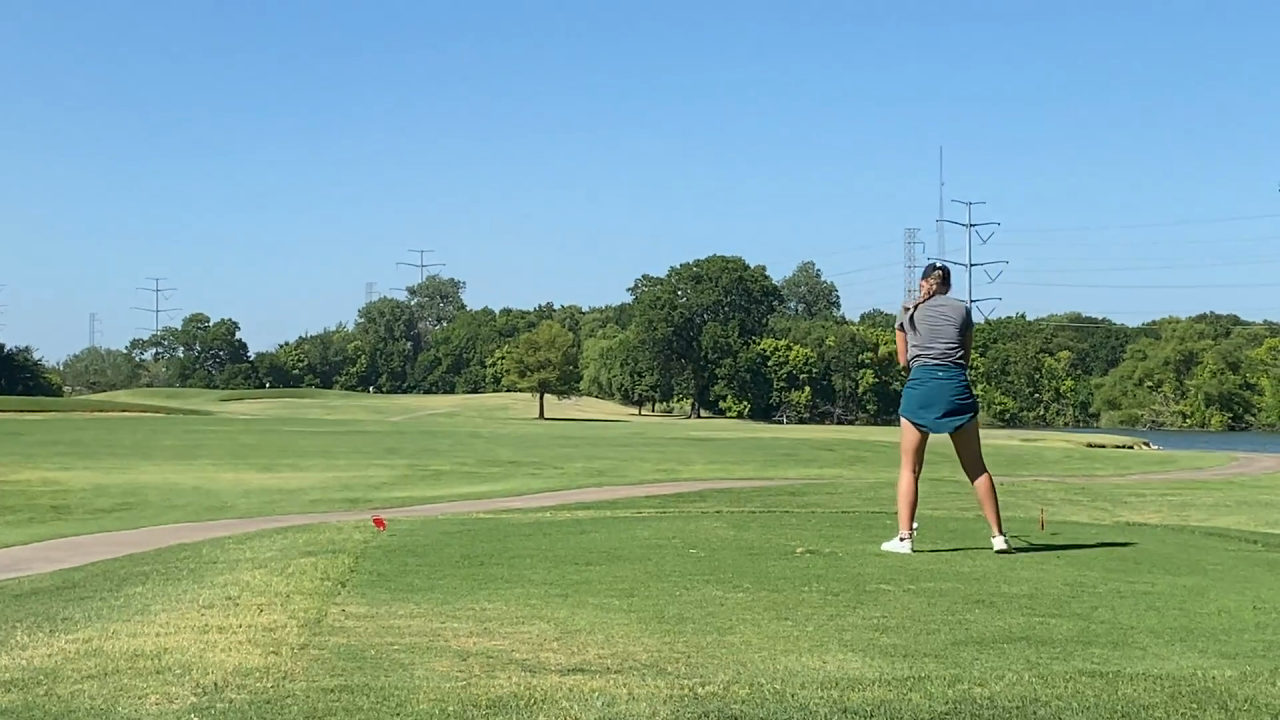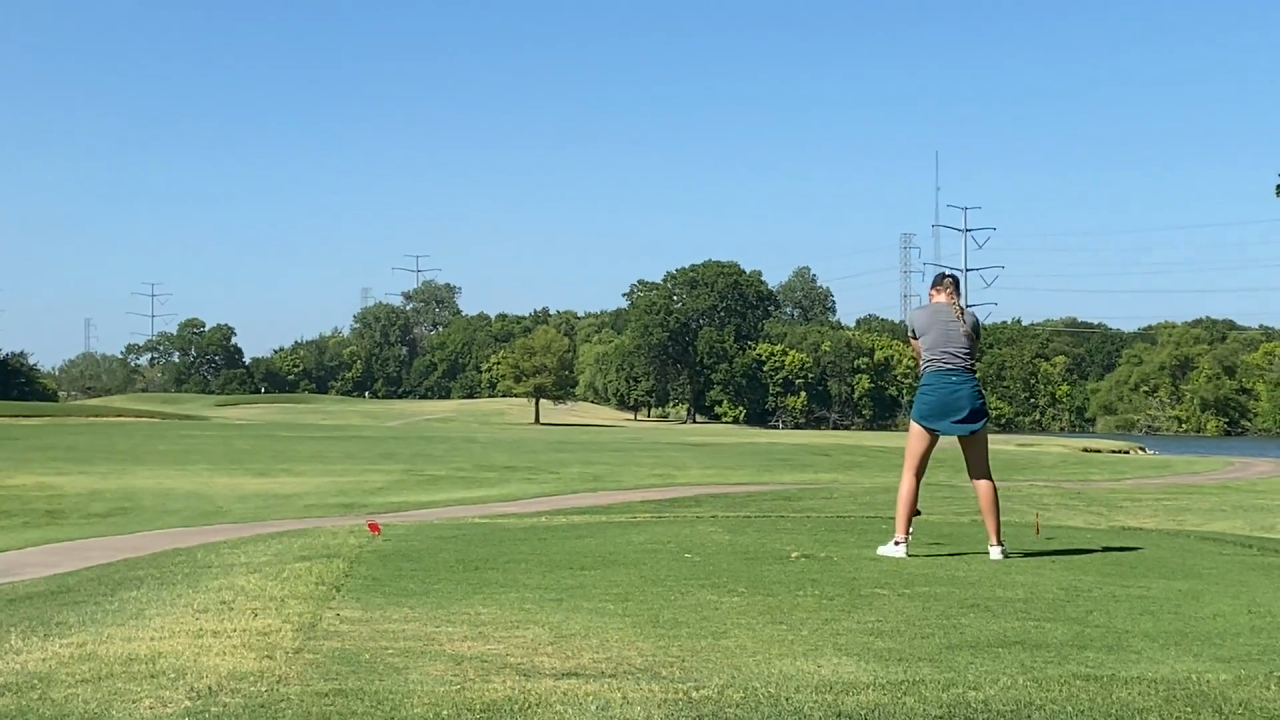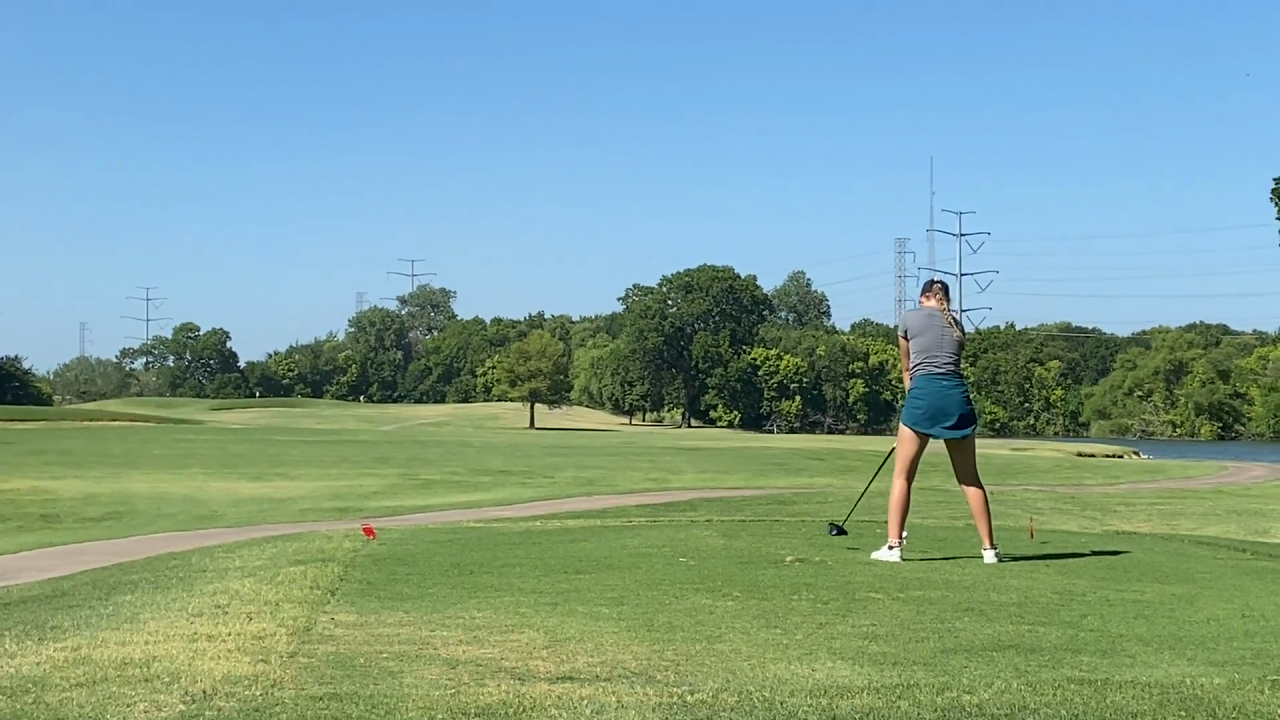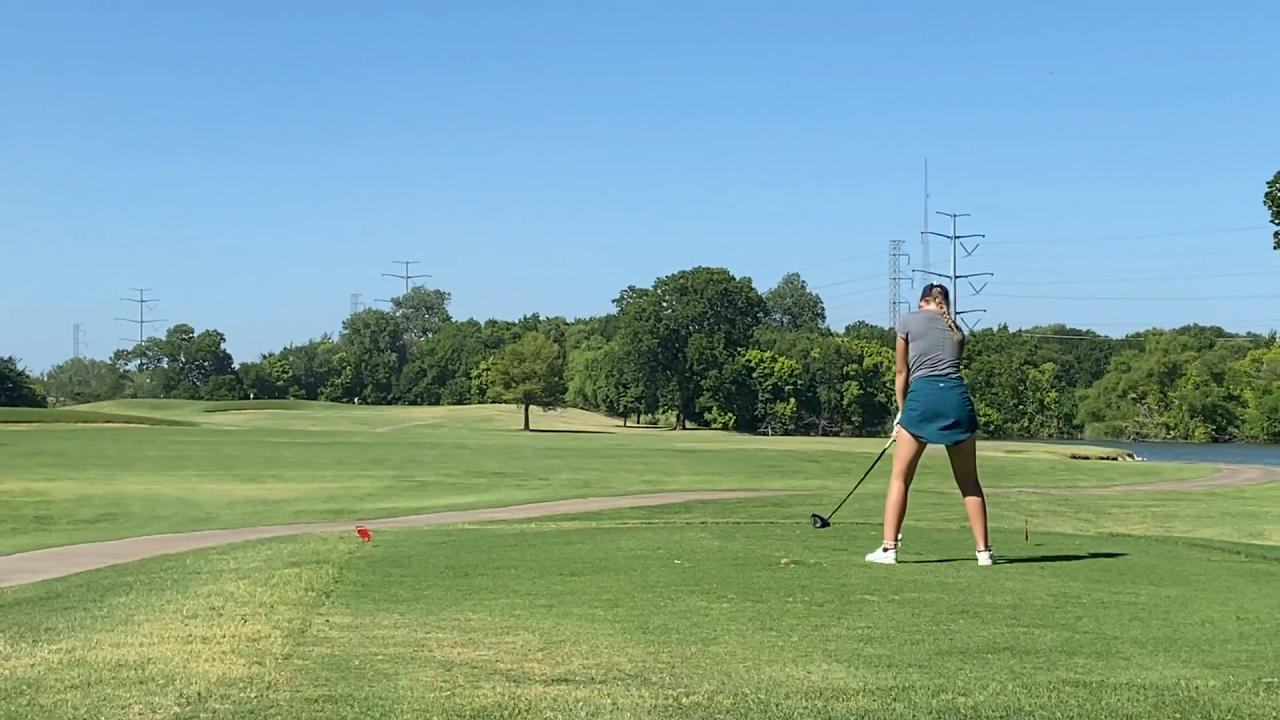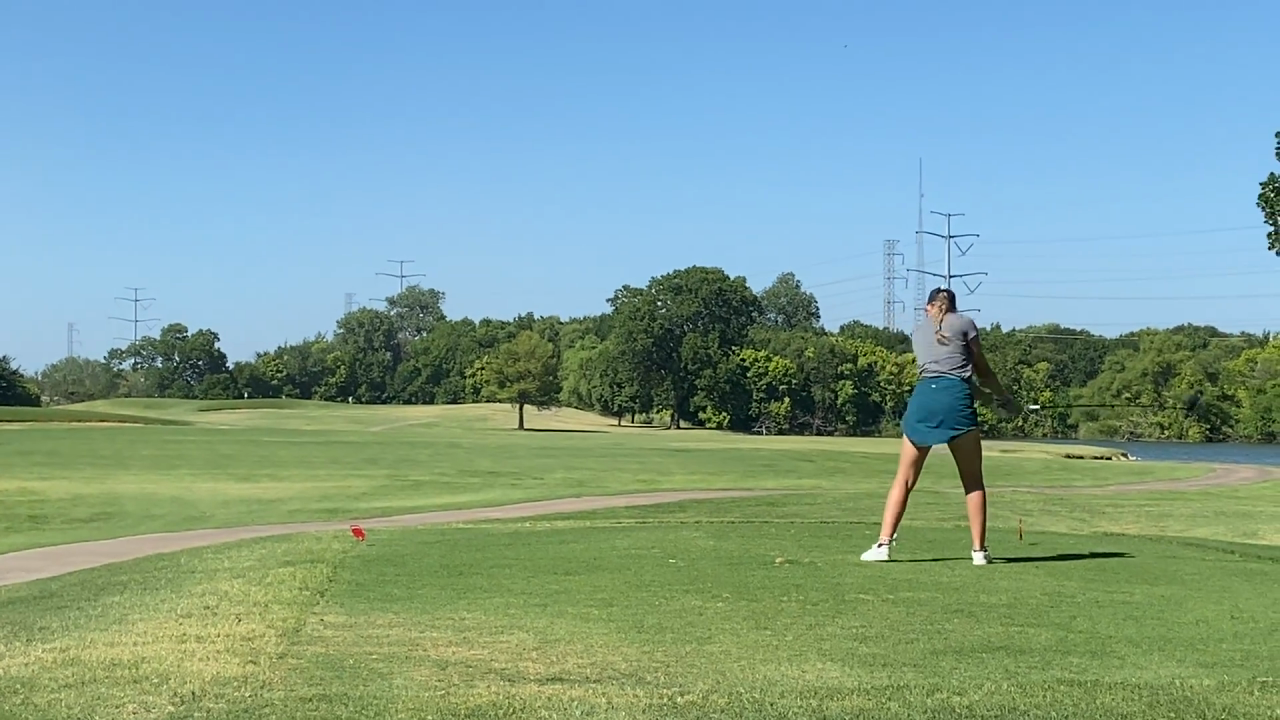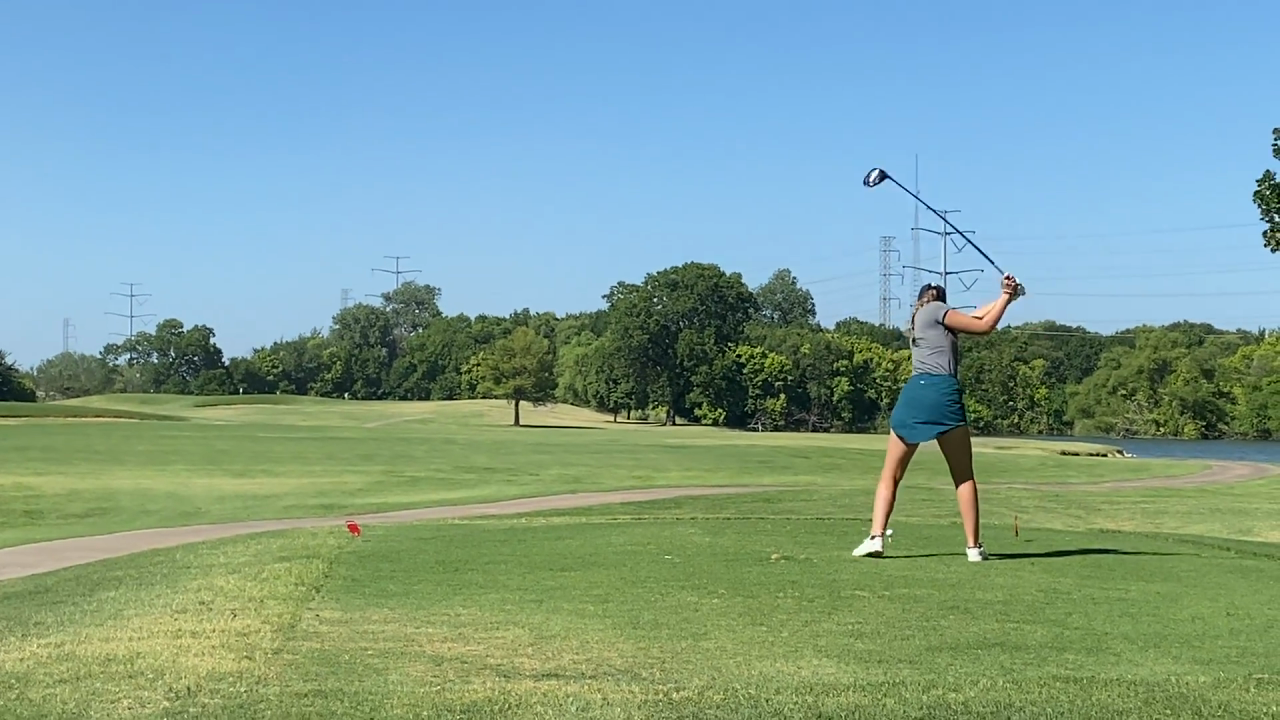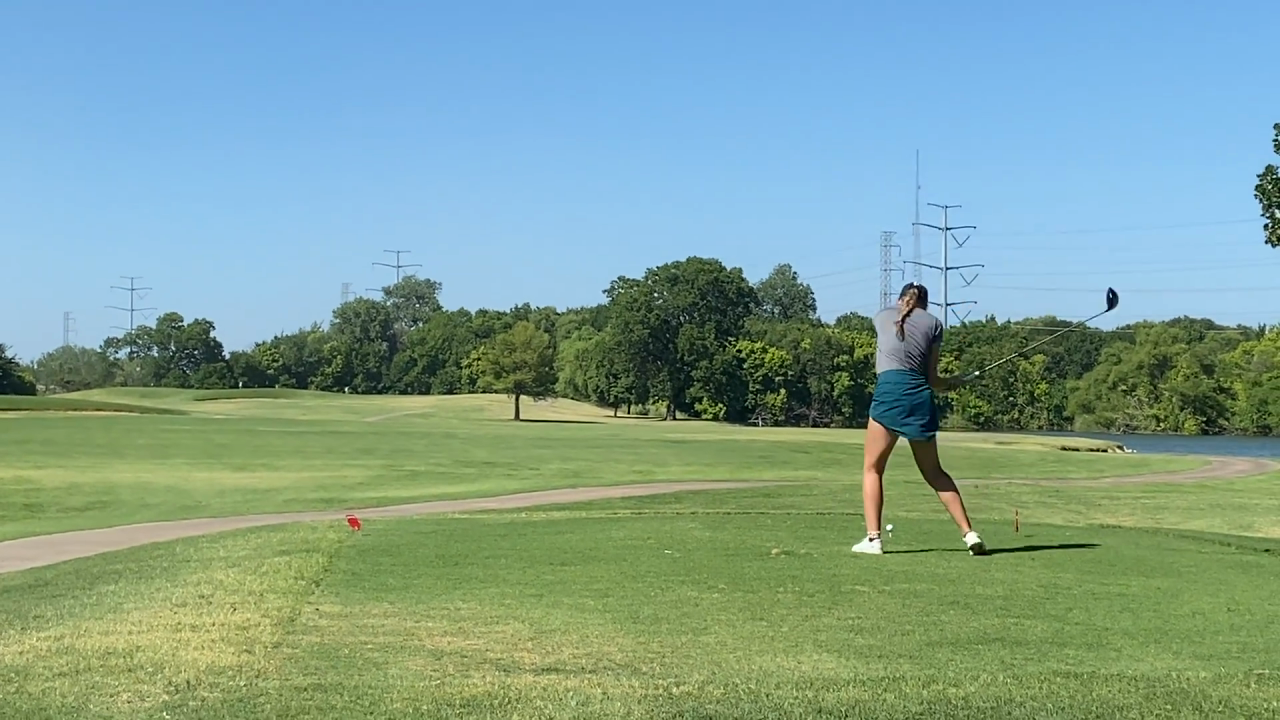
dt=0.3s
person 1, frame 1
left shoulder: (907, 311)
right shoulder: (962, 310)
right elbow: (966, 353)
left hip: (920, 387)
right hip: (957, 387)
left knee: (909, 468)
right knee: (975, 467)
left ankle: (904, 537)
right ankle: (998, 536)
person 1, frame 2
left shoulder: (916, 316)
right shoulder: (970, 318)
left hip: (933, 391)
right hip: (968, 391)
left knee: (911, 471)
right knee: (981, 473)
left ankle: (899, 541)
right ankle: (995, 545)
person 1, frame 3
left shoulder: (909, 318)
right shoulder: (956, 326)
left wrist: (910, 404)
left hip: (924, 395)
right hip: (957, 396)
left knee: (902, 476)
right knee: (969, 477)
left ankle: (893, 546)
right ankle: (989, 548)
person 1, frame 4
left shoulder: (909, 321)
right shoulder: (957, 330)
left elbow: (902, 372)
left wrist: (902, 411)
left hip: (922, 398)
right hip: (957, 397)
left knee: (900, 478)
right knee: (969, 481)
left ankle: (888, 548)
right ankle: (983, 549)
person 1, frame 5
left shoulder: (918, 330)
right shoulder: (964, 323)
right elbow: (983, 371)
left wrist: (983, 394)
right wrist: (1004, 398)
left hip: (921, 399)
right hip: (954, 399)
left knee: (904, 480)
right knee: (972, 481)
left ankle: (883, 544)
right ankle: (979, 550)
person 1, frame 6
left shoulder: (918, 321)
right shoulder: (935, 309)
left elbow: (971, 319)
right elbow: (981, 326)
left wrist: (1003, 296)
right wrist: (1007, 296)
left hip: (912, 395)
right hip: (943, 393)
left knee: (891, 475)
right knee: (964, 476)
left ankle: (875, 537)
right ankle: (973, 546)
person 1, frame 7
left shoulder: (883, 316)
right shoulder: (933, 322)
right elbow: (931, 376)
right wrist: (949, 383)
left hip: (890, 392)
right hip: (921, 395)
left knee: (872, 469)
right knee: (932, 471)
left ankle: (873, 537)
right ankle: (969, 534)
